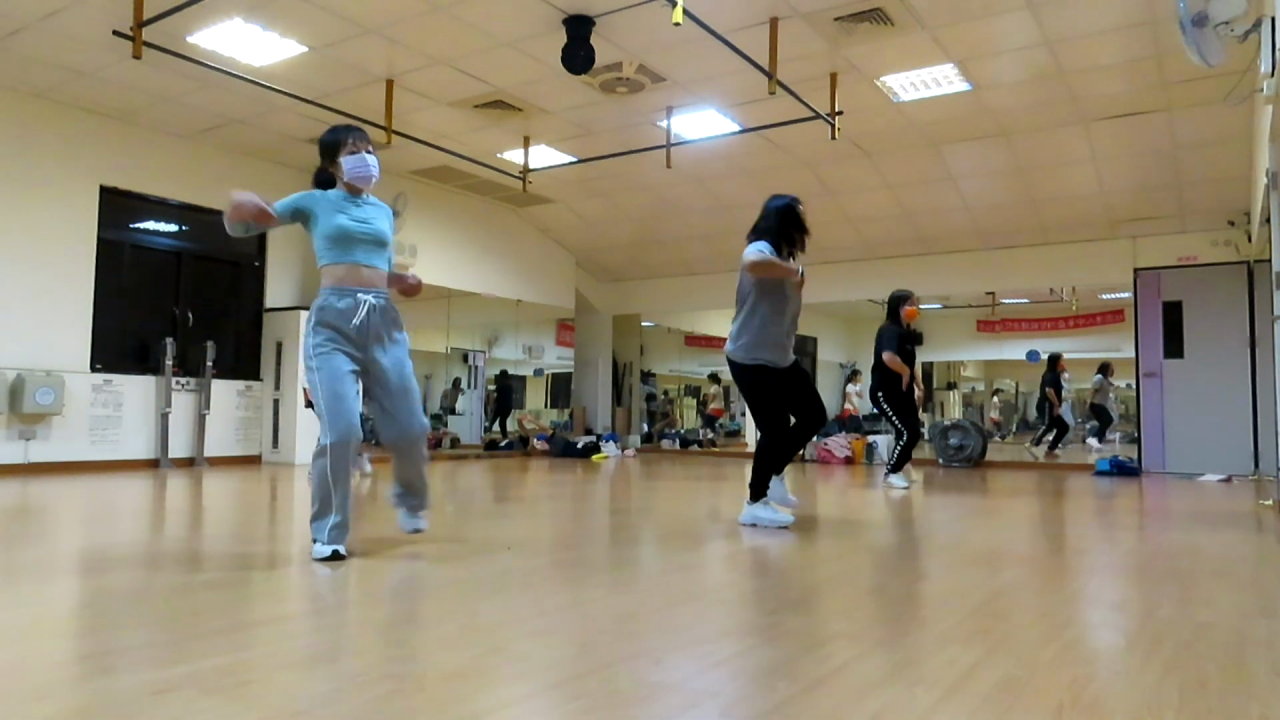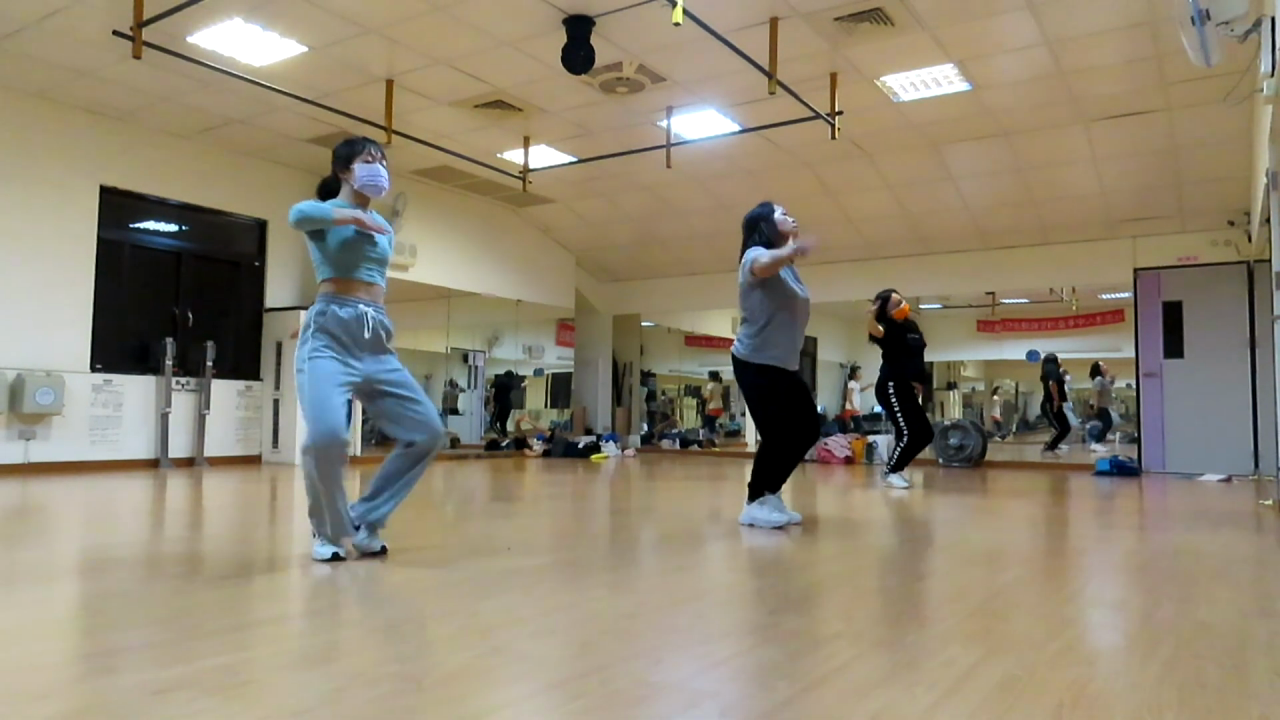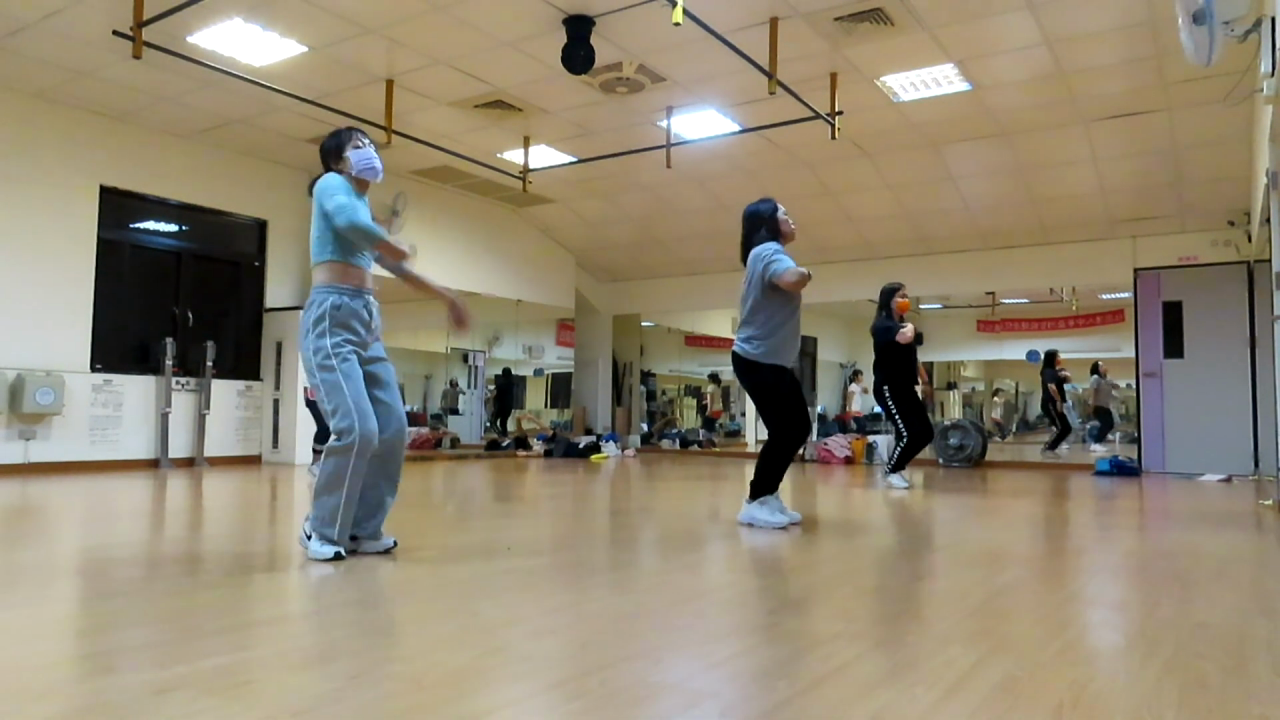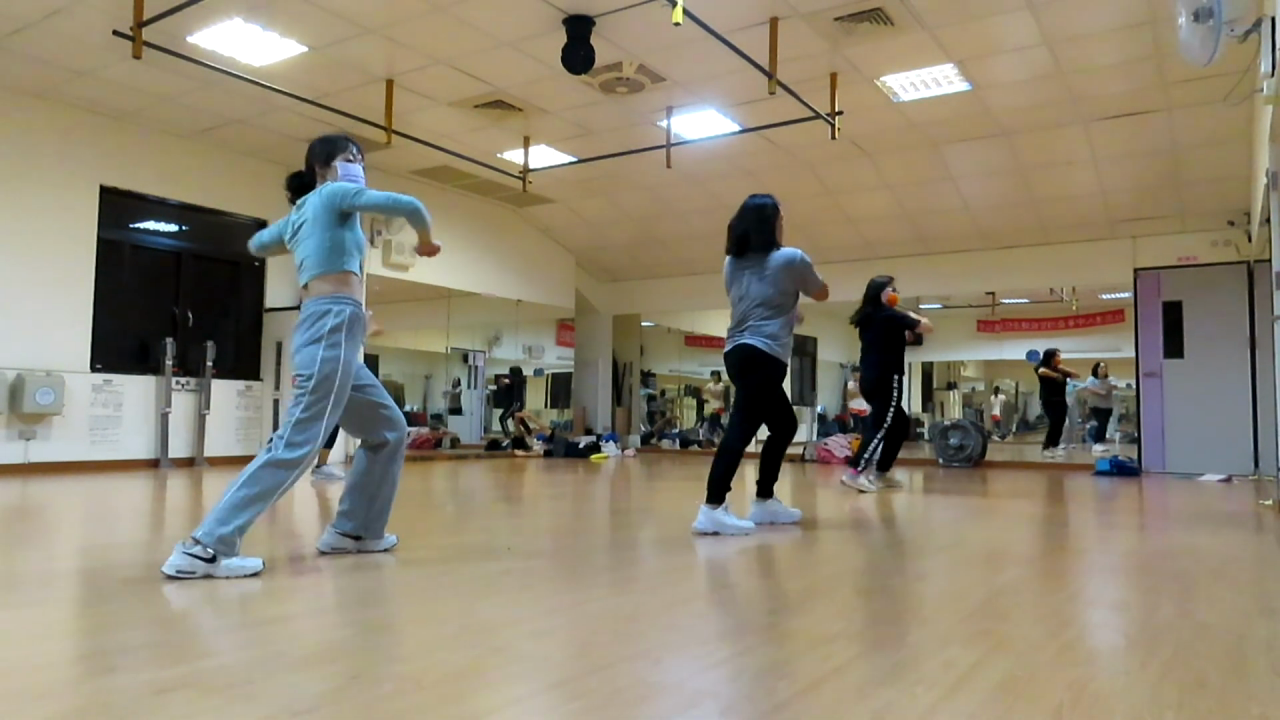
dt=0.5s
person 1, frame 1
left shoulder: (383, 212)
right shoulder: (315, 201)
right elbow: (239, 228)
left wrist: (401, 280)
right wrist: (243, 206)
left hip: (383, 323)
right hip: (332, 323)
left knee: (409, 428)
right knee: (342, 432)
left ankle: (410, 499)
right ankle: (327, 532)
person 1, frame 2
left shoulder: (382, 229)
right shoulder: (324, 212)
right elbow: (299, 214)
right wrist: (351, 216)
left hip: (375, 341)
right hip: (327, 335)
left knee: (427, 430)
right knee: (326, 437)
left ankle: (365, 516)
right ankle: (329, 531)
person 1, frame 3
left shoulder: (363, 207)
right shoulder: (330, 184)
left elbow: (397, 270)
right elbow: (348, 222)
left wrist: (445, 295)
right wrist: (396, 250)
left hip: (363, 323)
right hip: (330, 319)
left knee: (391, 433)
right knee: (359, 431)
left ankle: (361, 529)
right ankle: (322, 528)
person 1, frame 4
left shoulder: (298, 218)
right shoulder: (332, 196)
left elbow: (259, 244)
right elbow: (410, 207)
right wrist: (425, 236)
left hip: (331, 331)
right hip: (330, 331)
left knee: (388, 433)
right knee: (294, 445)
left ankle: (354, 529)
right ankle: (201, 548)
person 2, frame 1
left shoulder: (783, 259)
right shoulder: (760, 251)
right elbow: (752, 264)
right wrist: (793, 270)
left hip: (781, 359)
right hip: (751, 360)
left knee: (814, 416)
right knee: (776, 429)
left ankle: (773, 475)
right ankle: (755, 503)
person 2, frame 2
left shoulder: (786, 265)
right shoulder: (757, 256)
right elbow: (767, 265)
right wrist: (793, 249)
left hip: (786, 366)
right hip: (756, 362)
left knee: (808, 428)
right knee: (776, 433)
left ankle: (770, 495)
right ankle: (755, 503)
person 2, frame 3
left shoulder: (771, 255)
right shoulder: (768, 251)
right elbow: (793, 280)
right wrist: (806, 273)
left hip: (777, 362)
right hip: (758, 360)
left knee: (797, 428)
right knee: (787, 429)
left ankle: (768, 498)
right ankle: (754, 502)
person 2, frame 4
left shoulder: (732, 263)
right shoulder: (792, 259)
right elbow: (822, 293)
right wrist: (793, 299)
left hip: (738, 353)
right hip: (763, 356)
left knee: (784, 425)
right knee: (742, 428)
left ankle: (765, 500)
right ankle: (712, 509)
person 3, frame 1
left shoulder: (908, 333)
right shoulder: (890, 331)
right elbow: (888, 357)
left wrist: (919, 385)
right wrist: (905, 372)
left hip: (902, 392)
right hip: (884, 392)
left knee: (911, 431)
right knee: (909, 432)
left ankle: (899, 464)
right ankle: (891, 474)
person 3, frame 2
left shoulder: (912, 327)
right shoulder: (891, 329)
right elbow: (876, 331)
left wrist: (919, 382)
right wrist: (871, 318)
left hip: (907, 389)
right hip: (891, 387)
left knee: (925, 434)
right knee: (908, 433)
left ankle: (895, 468)
right ankle: (890, 473)
person 3, frame 3
left shoulder: (902, 325)
right shoulder: (883, 325)
left elbow: (911, 357)
right elbow: (905, 337)
left wrist: (924, 381)
right wrist: (910, 327)
left hip: (906, 388)
right hip: (889, 388)
left knee: (925, 432)
right knee: (908, 433)
left ankle: (896, 469)
right ankle: (891, 472)
person 3, frame 4
left shoulder: (866, 318)
right shoulder: (891, 316)
right elbow: (927, 327)
left wrist: (906, 334)
right wrist: (913, 317)
left hip: (868, 380)
right hip: (886, 379)
left knee: (900, 424)
right knee: (881, 425)
left ankle: (882, 471)
right ankle: (854, 471)
